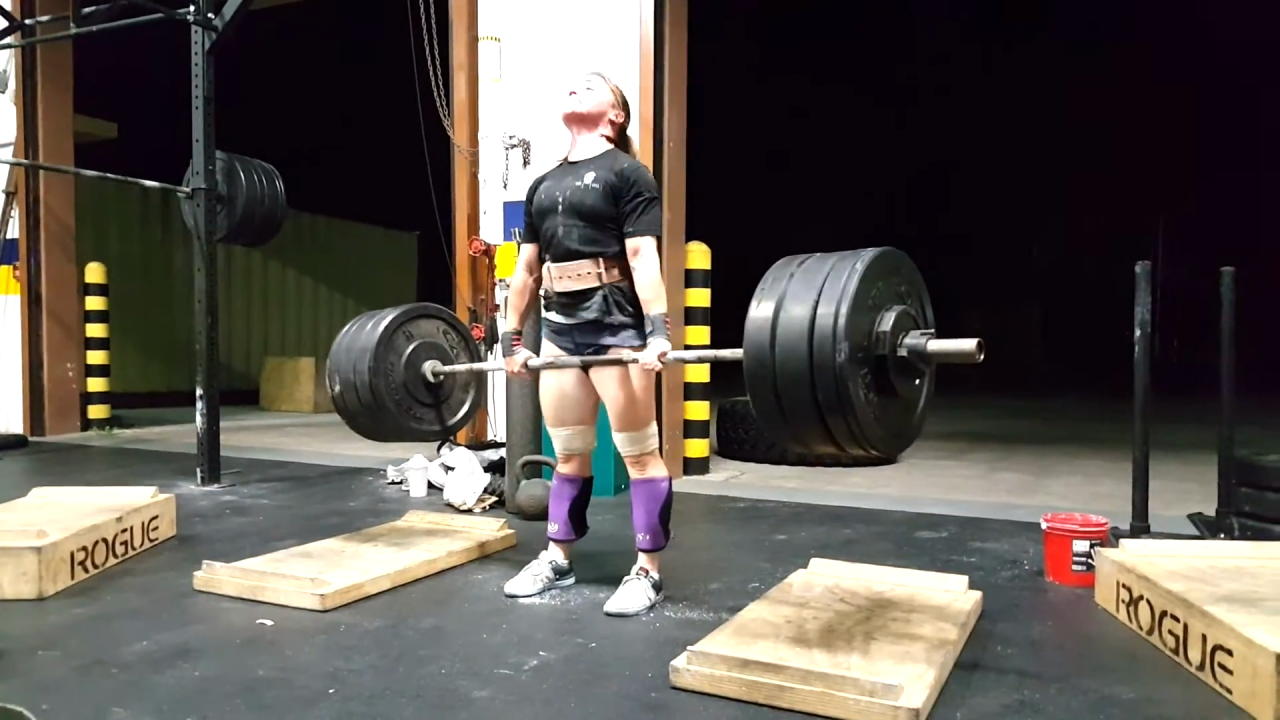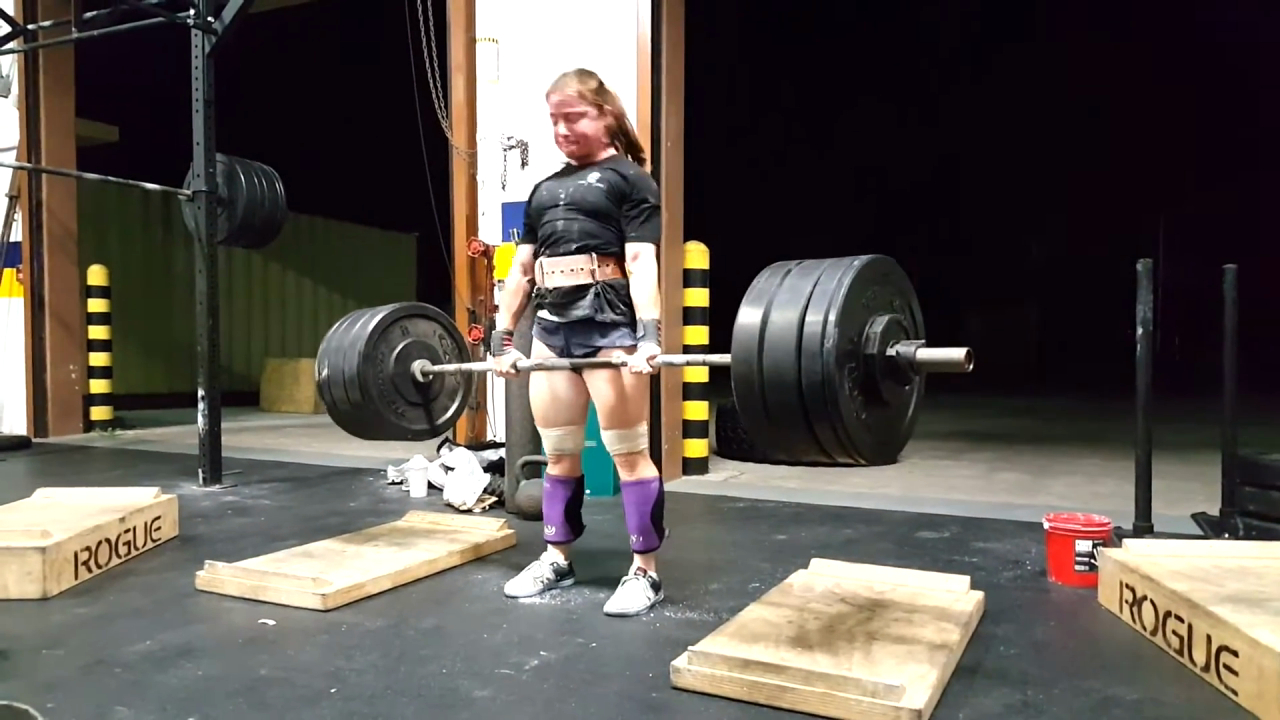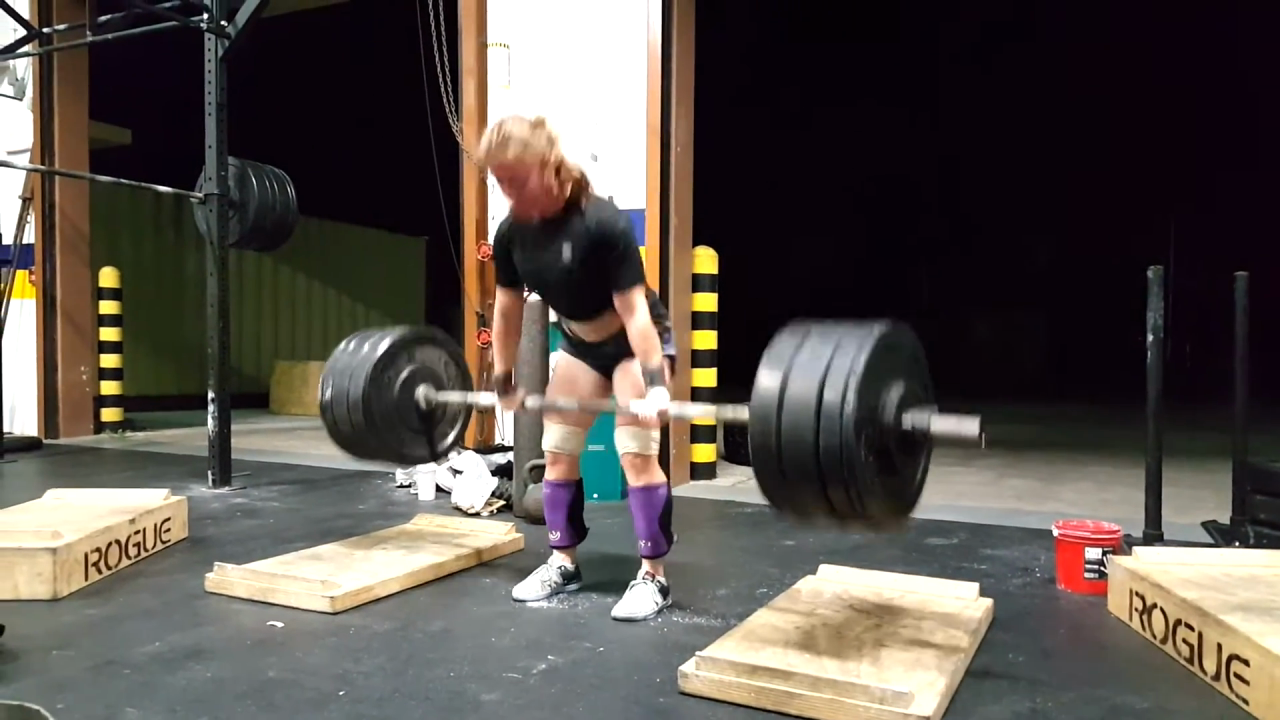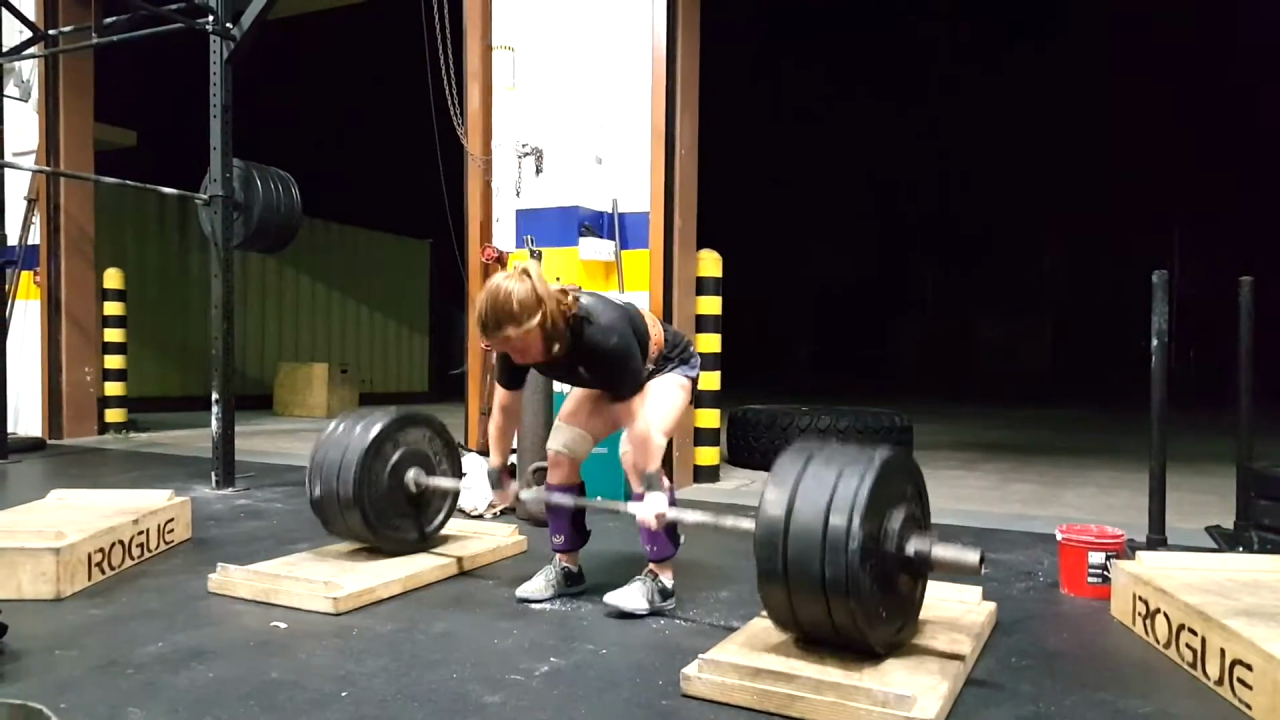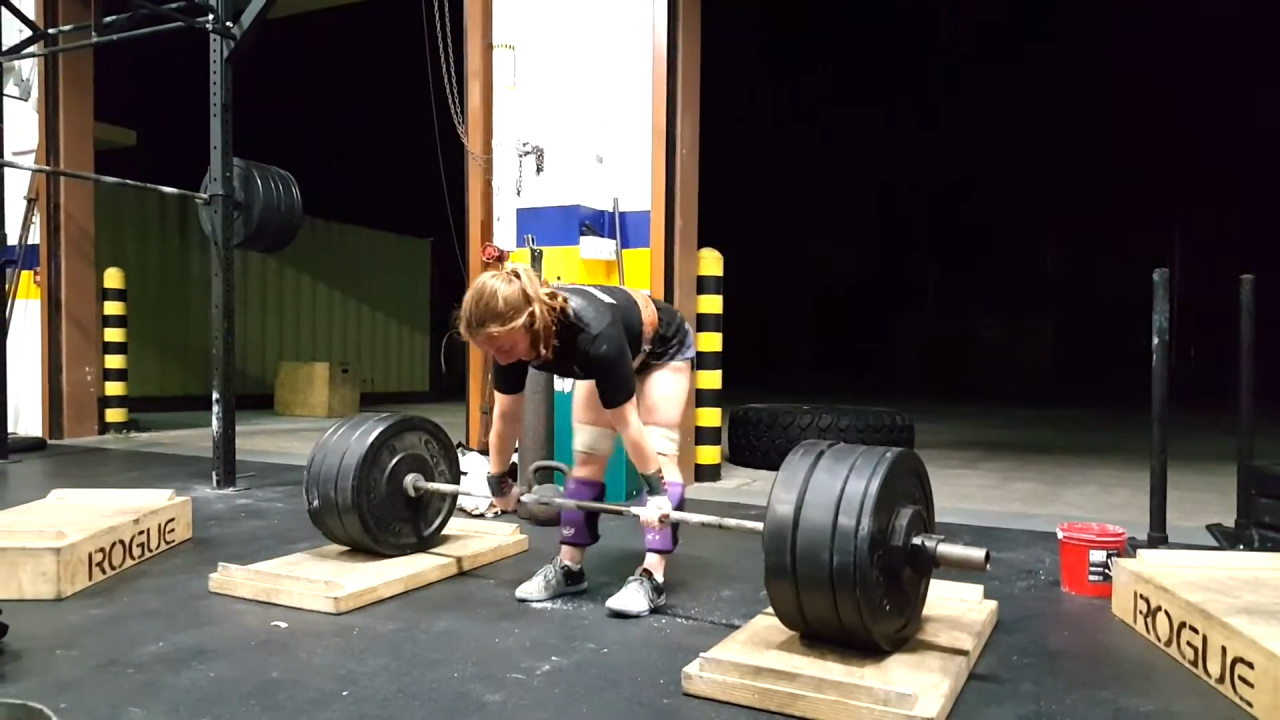
dt=0.4s
person 1, frame 1
left shoulder: (627, 172)
right shoulder: (544, 183)
left elbow: (643, 258)
right elbow: (526, 269)
left wrist: (657, 330)
right wrist: (511, 338)
left hip: (615, 323)
right hip: (560, 326)
left knee: (637, 449)
right knee: (568, 452)
left ankle: (647, 571)
right ankle: (557, 557)
person 1, frame 2
left shoulder: (630, 181)
right shoulder: (544, 189)
left elbow: (642, 264)
right elbow: (521, 269)
left wrist: (649, 333)
right wrist: (502, 337)
left hip: (608, 322)
right hip: (550, 325)
left knee: (627, 450)
right knee: (558, 453)
left ankle: (645, 571)
right ankle: (556, 558)
person 1, frame 3
left shoulder: (601, 224)
right shoulder: (512, 234)
left elbow: (634, 310)
right elbow: (507, 311)
left wrist: (655, 384)
right wrist: (503, 379)
left hip: (633, 344)
right hip: (580, 346)
left knee: (636, 452)
right knee: (557, 453)
left ankle: (652, 577)
right ankle: (563, 563)
person 1, frame 4
left shoulder: (603, 334)
right shoulder: (518, 339)
left elbow: (639, 416)
right elbow: (504, 409)
left wrist: (654, 489)
right wrist: (498, 475)
left hip: (665, 367)
right hip: (607, 378)
left knee: (636, 452)
right knee: (561, 451)
left ankle: (659, 577)
right ankle: (567, 565)
person 1, frame 5
left shoulder: (593, 336)
right shoulder: (509, 337)
left elbow: (625, 422)
right elbow: (505, 416)
left wrist: (656, 491)
right wrist: (498, 480)
left hip: (663, 348)
right hip: (606, 362)
left knee: (658, 450)
right knee: (588, 455)
left ankle: (651, 577)
right ankle: (568, 565)
